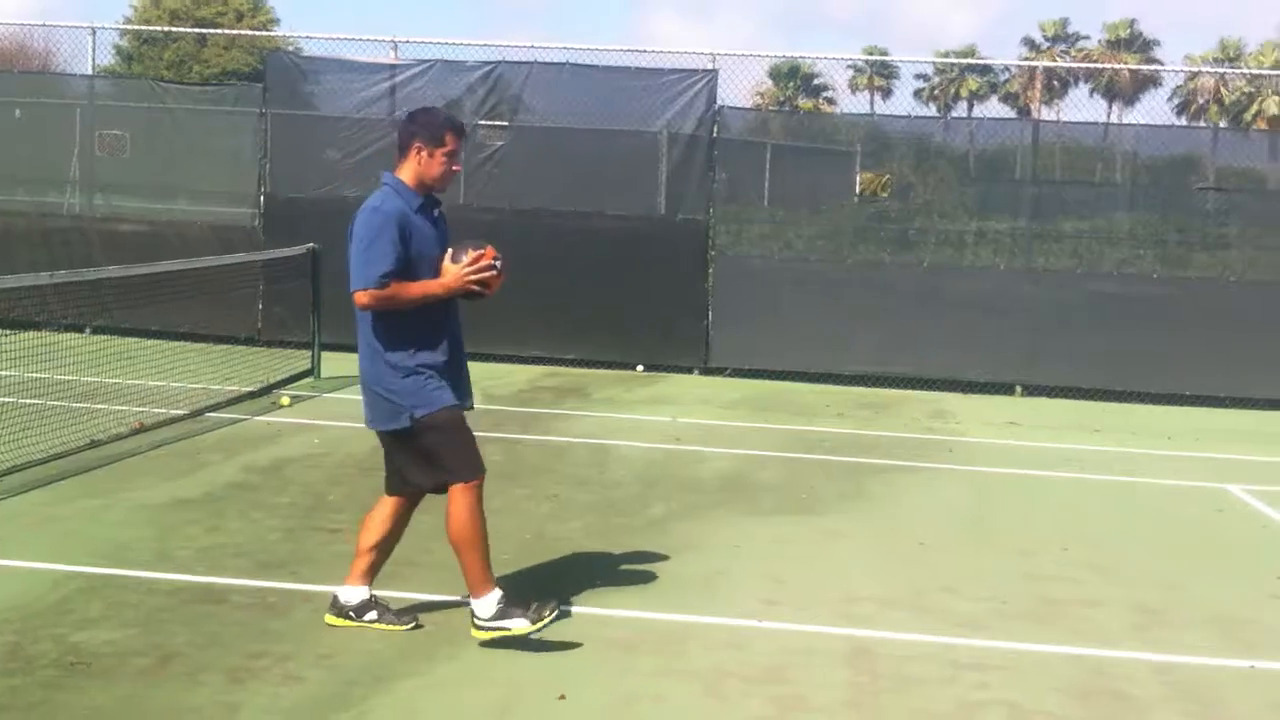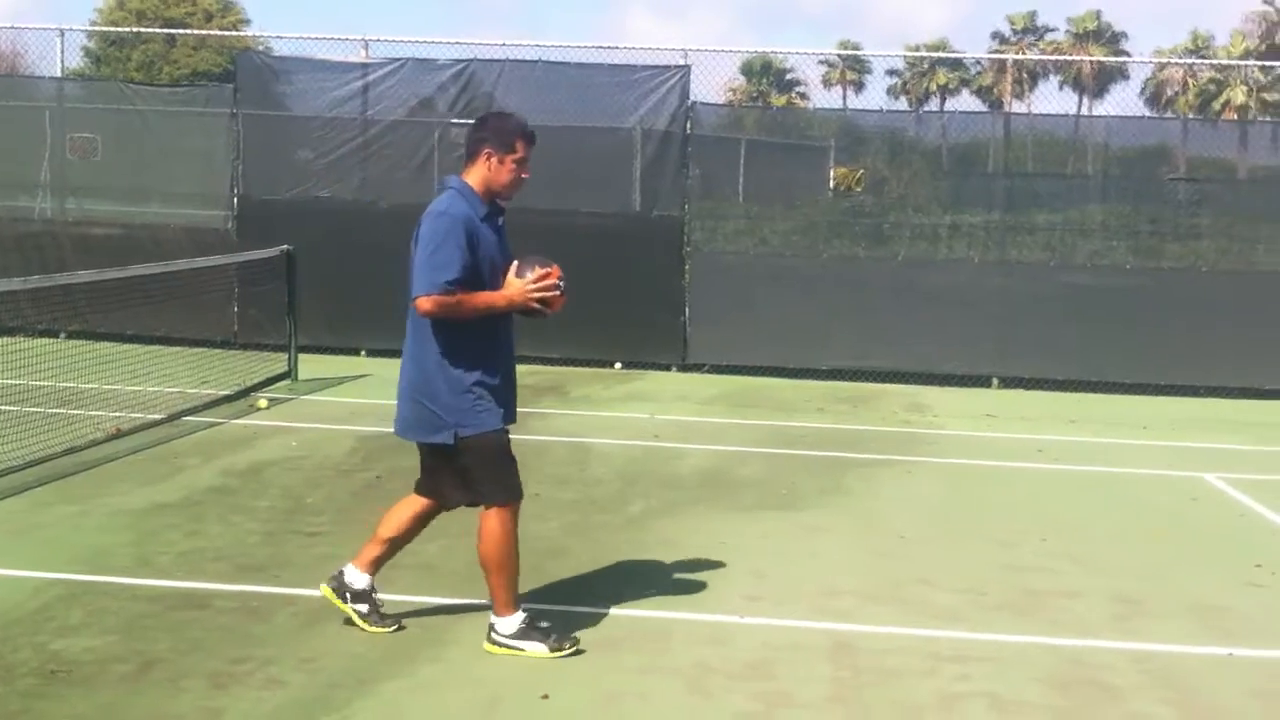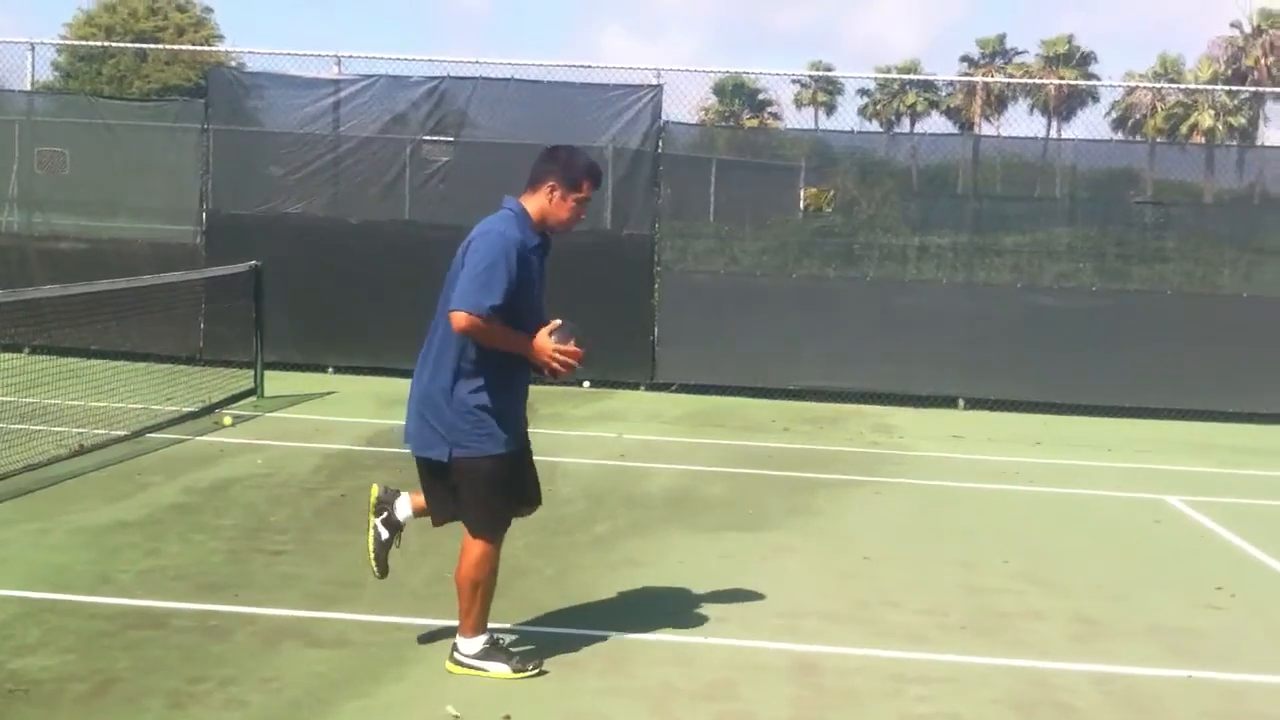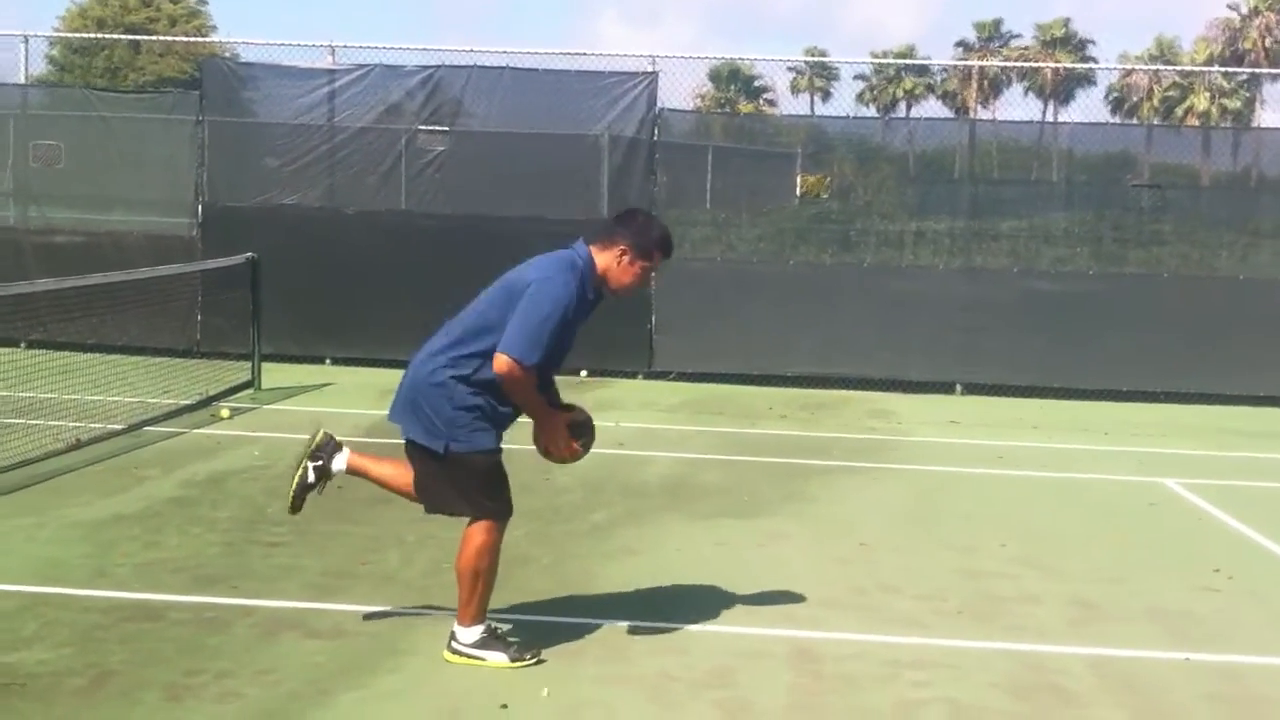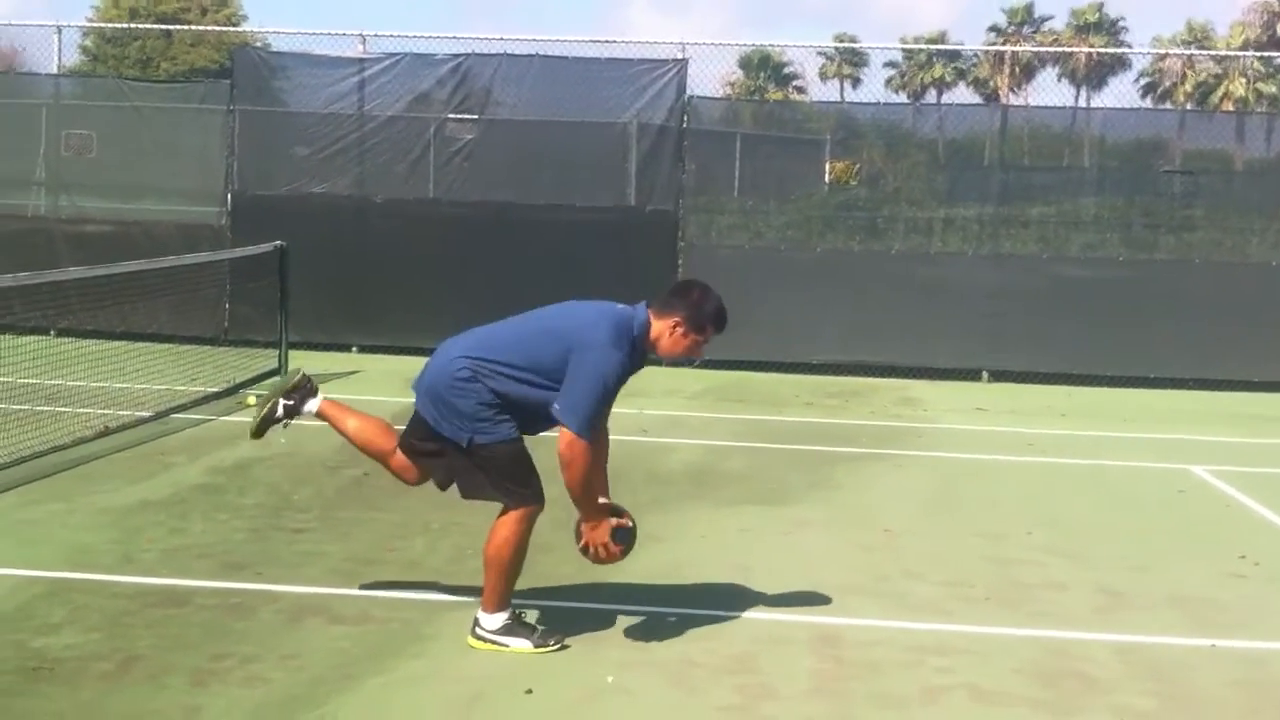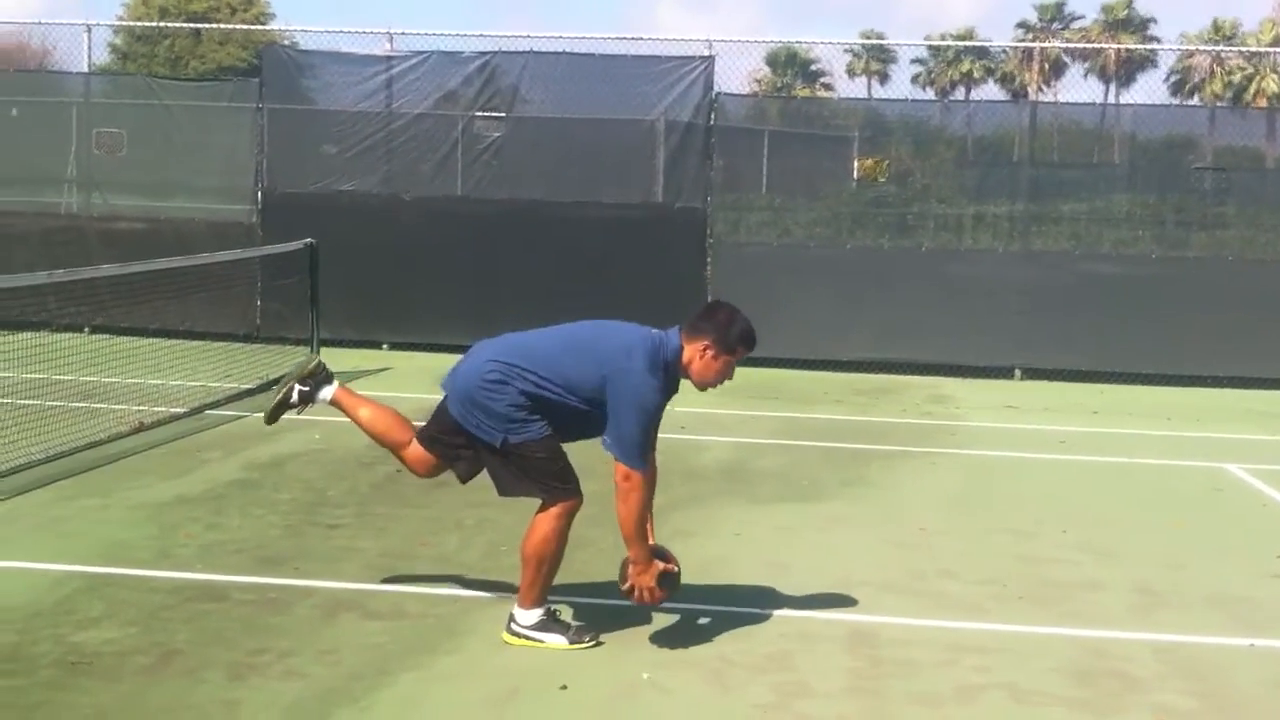
dt=0.5s
person 1, frame 1
left shoulder: (428, 210)
right shoulder: (383, 213)
right elbow: (368, 294)
left wrist: (466, 279)
right wrist: (445, 284)
left hip: (426, 375)
right hip: (406, 378)
left knee: (405, 490)
right knee: (465, 477)
left ankle: (352, 597)
right ankle: (488, 605)
person 1, frame 2
left shoulder: (485, 216)
right shoulder: (450, 217)
right elbow: (431, 301)
left wrist: (521, 294)
right wrist: (506, 297)
left hip: (463, 387)
right hip: (457, 390)
left knee: (435, 494)
right knee: (501, 500)
left ankle: (355, 578)
right ankle: (508, 624)
person 1, frame 3
left shoulder: (526, 239)
right shoulder: (502, 238)
right elbow: (465, 318)
left wrist: (543, 347)
right wrist: (531, 349)
left hip: (488, 404)
right hip: (463, 407)
left knee: (516, 501)
right knee: (487, 526)
left ankle: (397, 507)
right ankle: (470, 647)
person 1, frame 4
left shoulder: (575, 277)
right shoulder: (558, 284)
left elbow: (533, 358)
right elbow: (507, 365)
left wrist: (553, 412)
right wrist: (548, 424)
left hip: (445, 390)
right hip: (451, 396)
left knee: (438, 489)
right knee: (489, 514)
left ankle: (337, 458)
right ankle: (469, 636)
person 1, frame 5
left shoulder: (622, 331)
right shoulder: (607, 350)
left elbow: (594, 428)
right elbow: (572, 446)
left wrist: (602, 499)
right wrist: (593, 520)
left hip: (455, 375)
right hip: (466, 387)
left knee: (407, 466)
right knee: (523, 501)
left ankle: (307, 400)
right ankle: (493, 622)
person 1, frame 6
left shoulder: (654, 355)
right shoulder: (641, 377)
left elbow: (643, 459)
right elbow: (629, 478)
left wrist: (649, 536)
right wrist: (641, 562)
left hip: (483, 376)
right hip: (497, 393)
left knee: (419, 455)
right knee: (562, 499)
left ankle: (324, 388)
right ankle: (528, 618)
